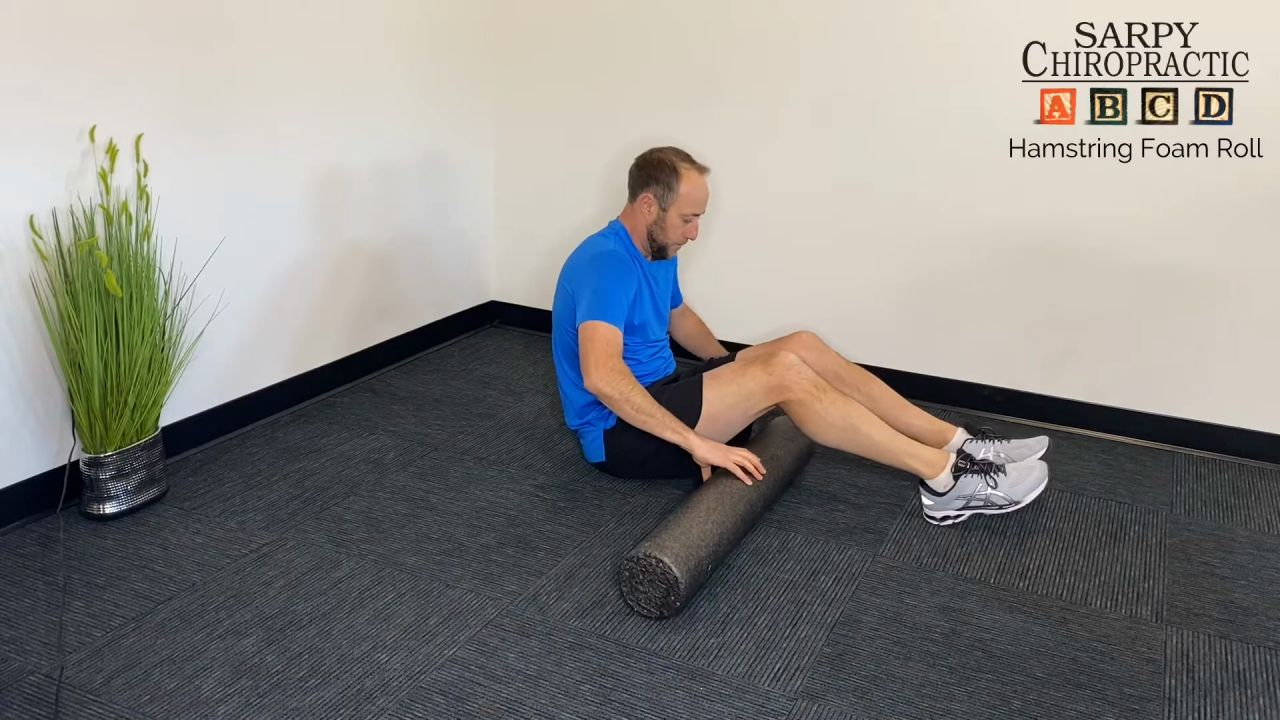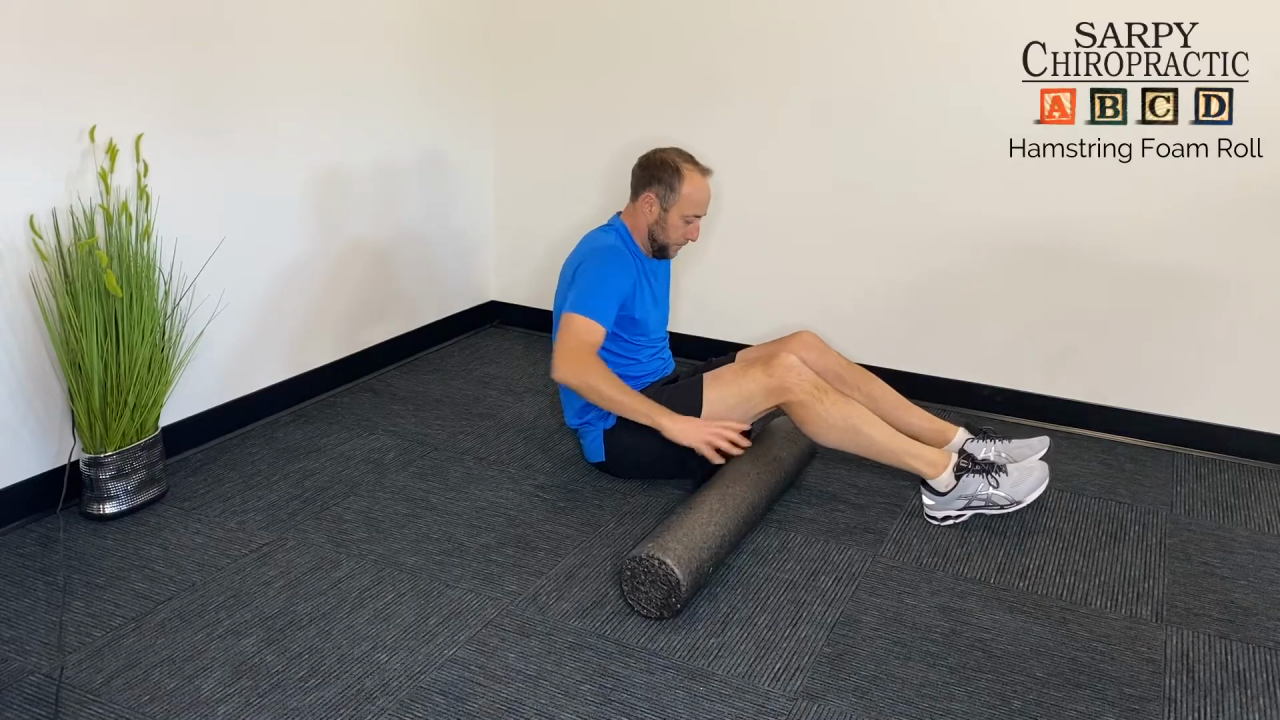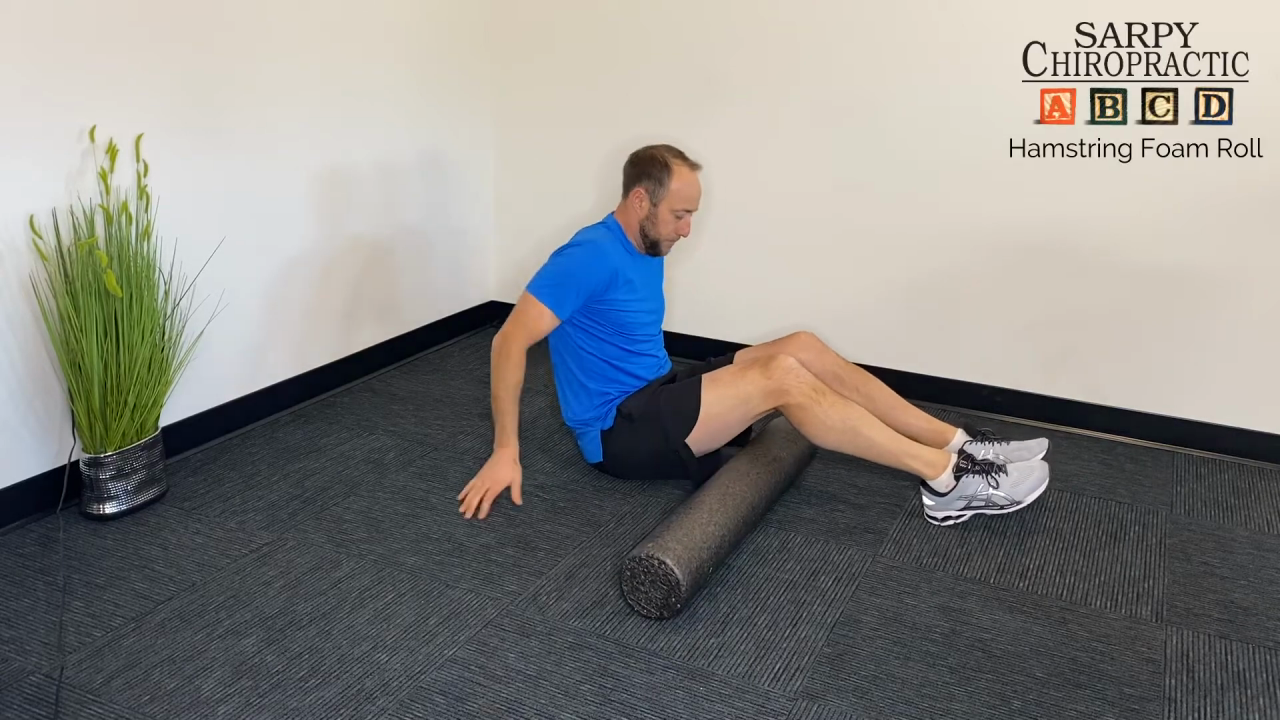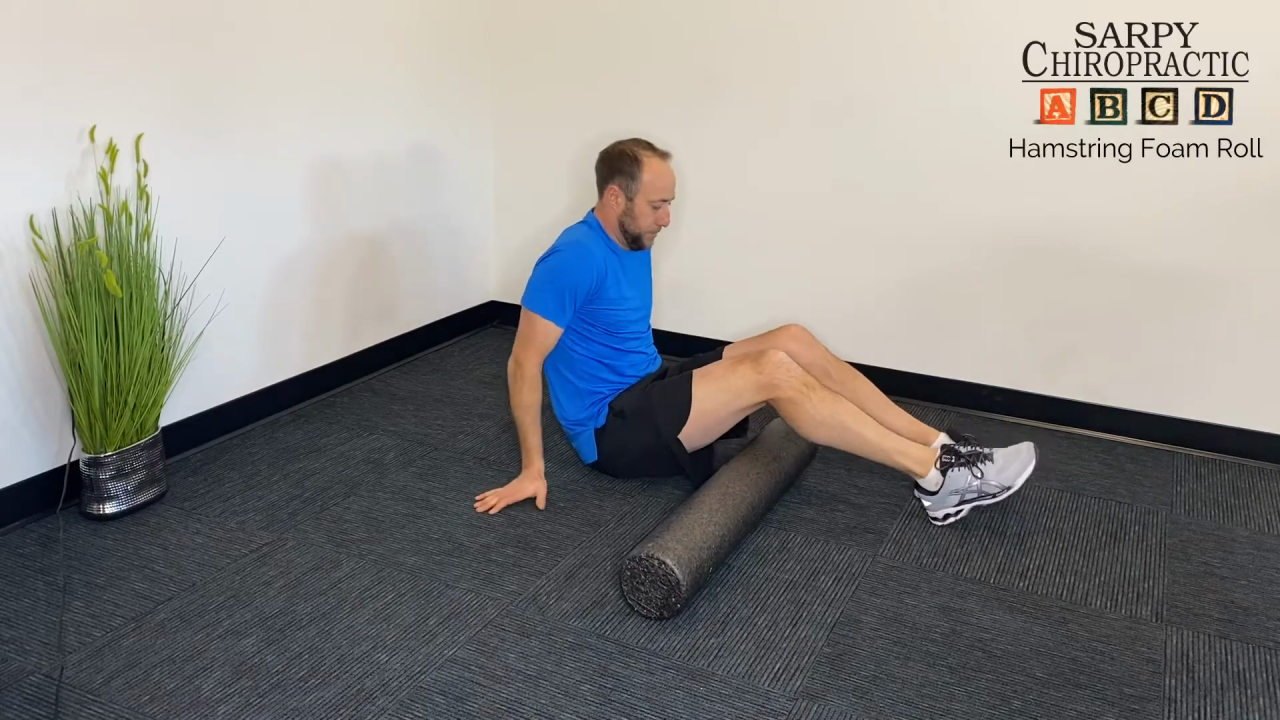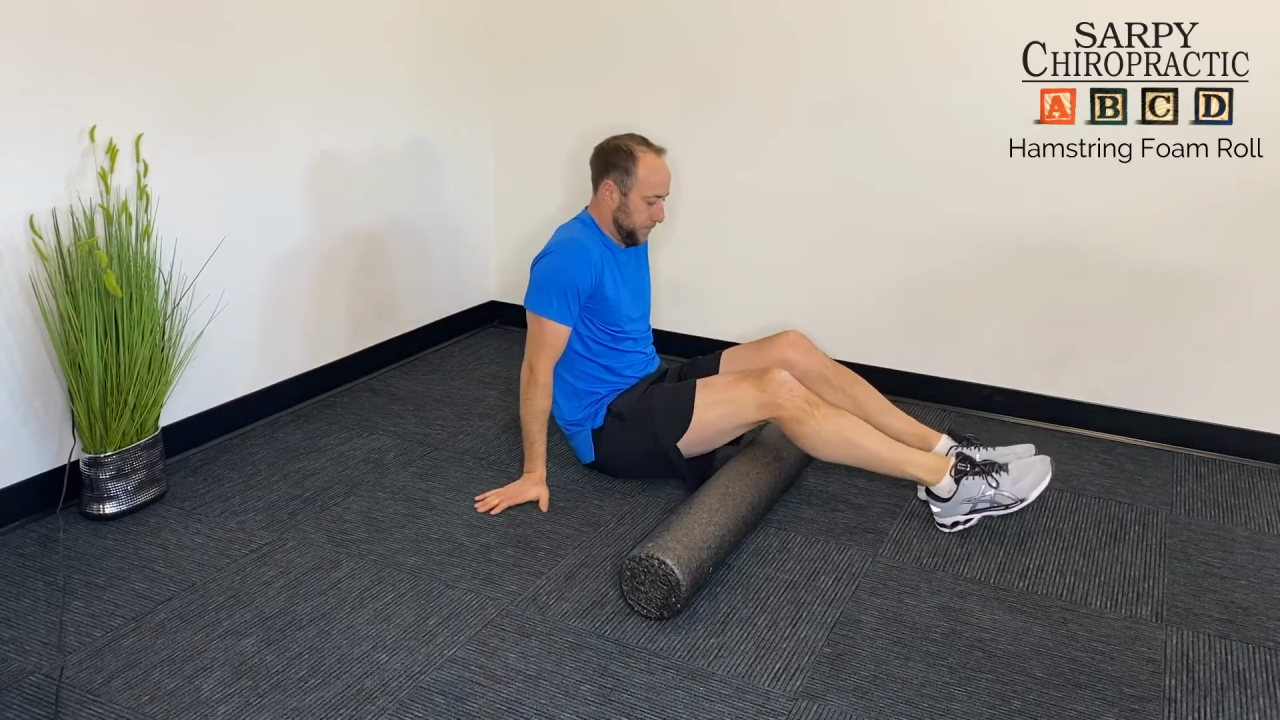
dt=0.3s
person 1, frame 1
left shoulder: (656, 252)
right shoulder: (606, 263)
right elbow: (601, 376)
left wrist: (732, 373)
right wrist: (695, 442)
left hip: (658, 394)
right hip: (620, 434)
left knee: (802, 347)
right knee: (783, 371)
left ankle: (957, 445)
right ankle: (947, 478)
person 1, frame 2
left shoulder: (649, 247)
right shoulder: (606, 258)
right elbow: (570, 366)
left wrist: (710, 383)
right wrist: (674, 424)
left hip: (654, 395)
right hip: (622, 434)
left knee: (803, 347)
right knee: (784, 374)
left ankle: (957, 445)
right ankle: (947, 477)
person 1, frame 3
left shoulder: (644, 248)
right shoulder: (590, 257)
right elbow: (509, 342)
right wrist: (505, 453)
left hip: (654, 396)
right hip: (620, 433)
left knee: (804, 350)
right knee: (781, 377)
left ankle: (957, 445)
right ankle: (947, 480)
person 1, frame 4
left shoulder: (632, 243)
right shoulder: (575, 259)
right elbow: (524, 362)
right wrist: (532, 469)
left hip: (648, 389)
right hip: (613, 430)
left knee: (793, 341)
right knee: (772, 370)
left ankle: (939, 449)
right ankle: (936, 476)
person 1, frame 5
left shoulder: (628, 238)
right shoulder: (569, 257)
right elbow: (538, 368)
right wrist: (534, 473)
left hip: (647, 389)
right hip: (612, 427)
left knee: (791, 350)
right knee: (774, 391)
left ankle: (943, 453)
right ankle: (950, 485)
